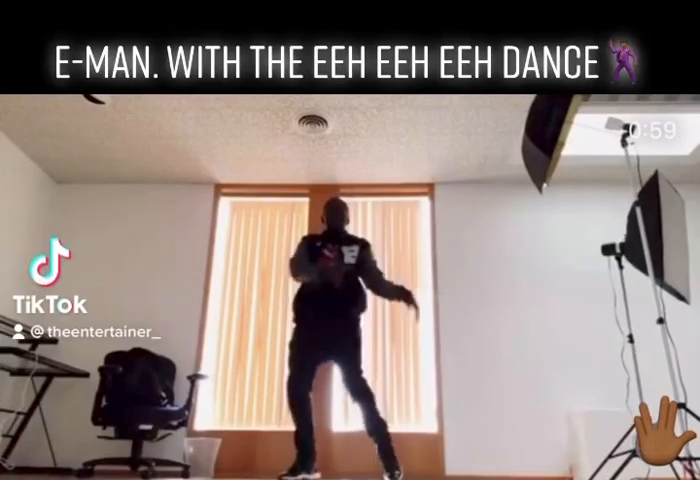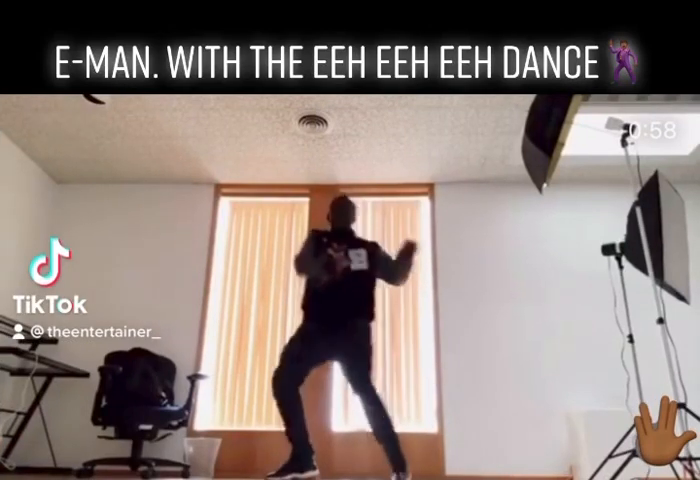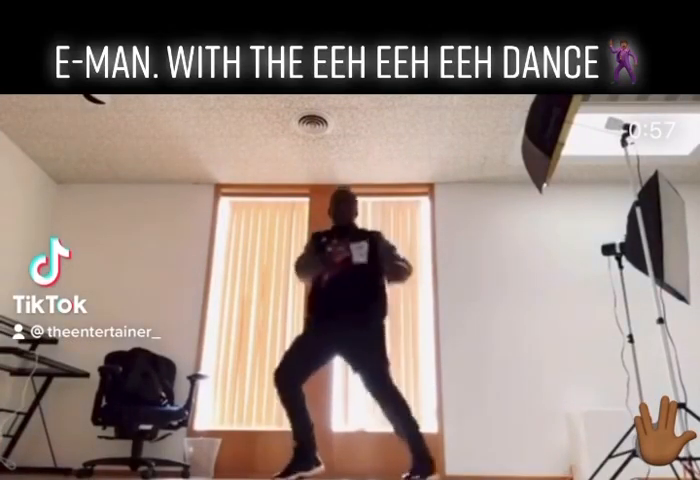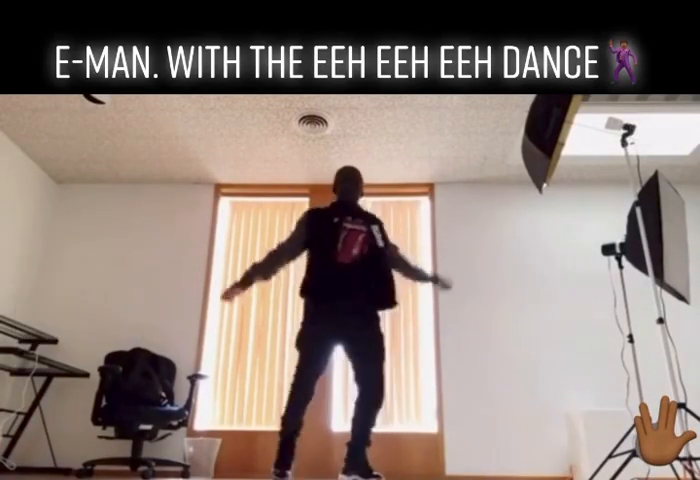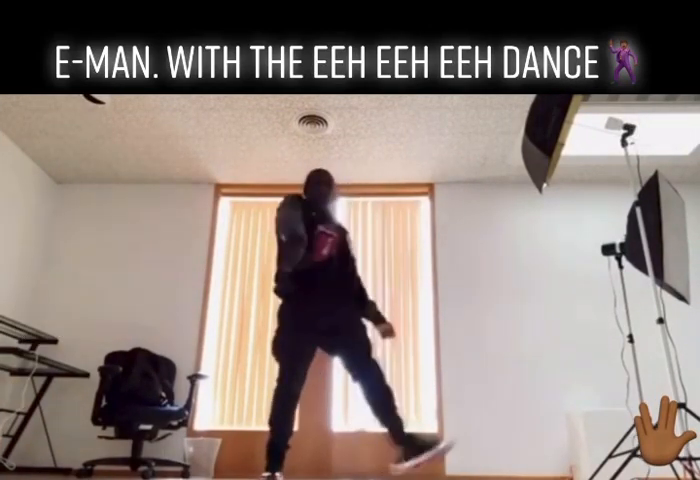
dt=1s
person 1, frame 1
left shoulder: (360, 247)
right shoulder: (309, 244)
left elbow: (377, 283)
right elbow: (297, 270)
left wrist: (403, 295)
right wrist: (325, 272)
left hip: (343, 322)
right hip: (310, 324)
left knee: (354, 382)
right knee: (297, 386)
left ankle: (386, 451)
person 1, frame 2
left shoulder: (370, 250)
right shoulder: (317, 240)
left elbow: (396, 275)
right elbow: (303, 265)
left wrist: (407, 254)
right wrist: (334, 266)
left hip: (351, 327)
right hip: (316, 325)
left knee: (362, 387)
right knee: (283, 382)
person 1, frame 3
left shoulder: (373, 240)
right shoulder: (317, 241)
left elbow: (401, 268)
right elbow: (302, 271)
left wrist: (397, 269)
right wrist: (325, 261)
left hip: (361, 325)
right hip: (321, 326)
left knee: (380, 386)
right knee: (286, 377)
right ankle: (306, 455)
person 1, frame 4
left shoulder: (373, 224)
right shoulder: (316, 219)
left elbow: (393, 259)
right elbow: (287, 250)
left wrist: (425, 276)
right wrist: (248, 278)
left hip: (363, 312)
right hip: (324, 309)
left knee: (372, 382)
right knee: (306, 376)
person 1, frame 5
left shoulder: (339, 231)
right shoulder: (294, 209)
left elbow: (351, 279)
right elbow: (288, 227)
left wrist: (375, 316)
right wrist: (295, 245)
left hip: (339, 310)
right hip: (300, 308)
left knee: (368, 371)
right knee: (290, 381)
left ankle: (404, 442)
